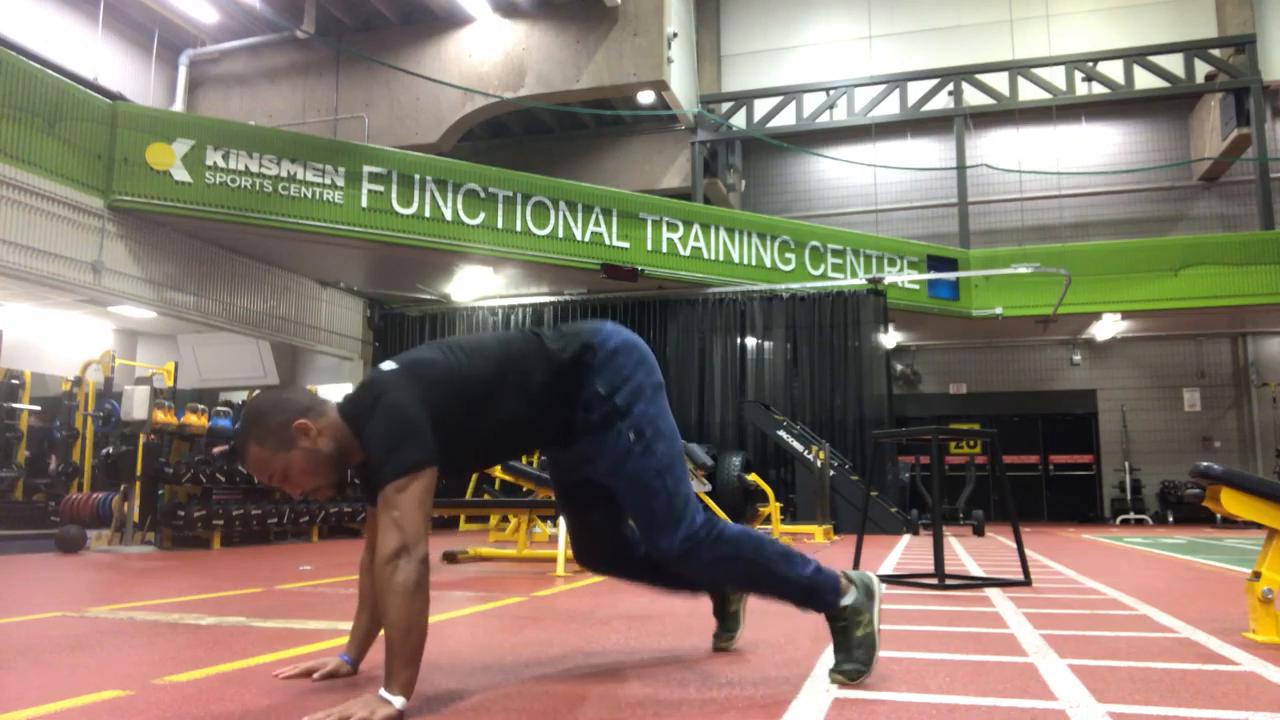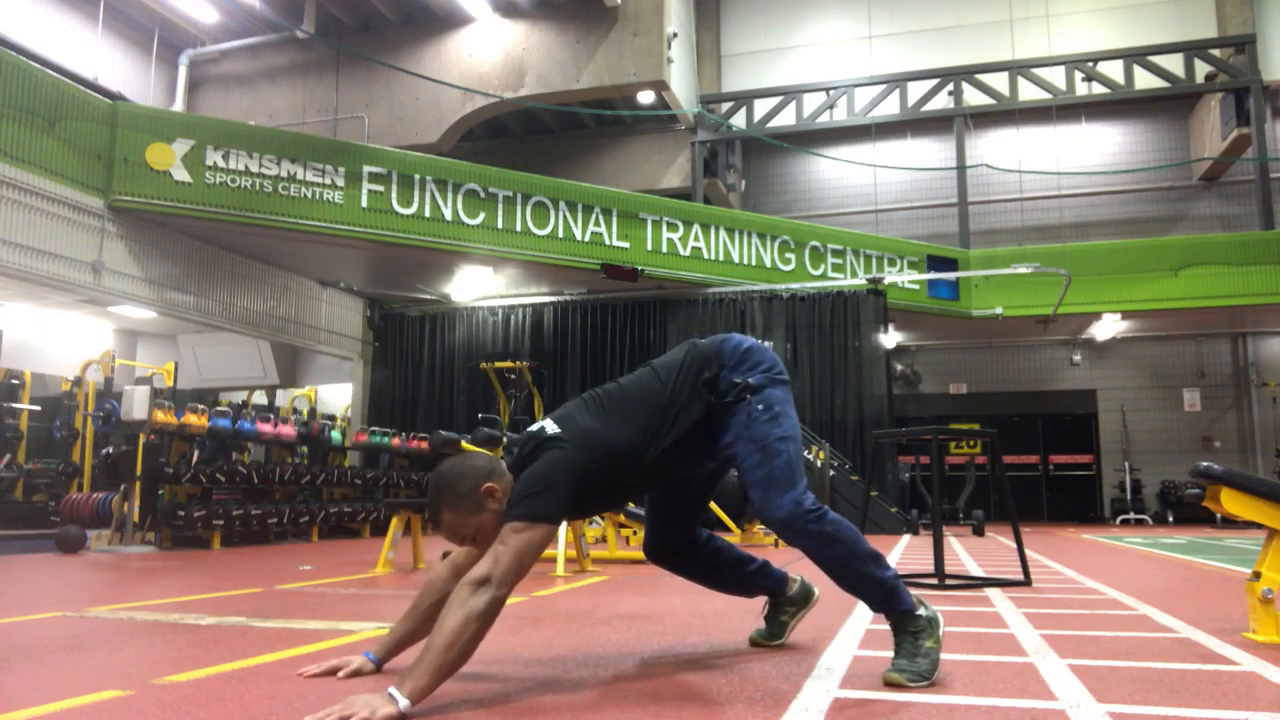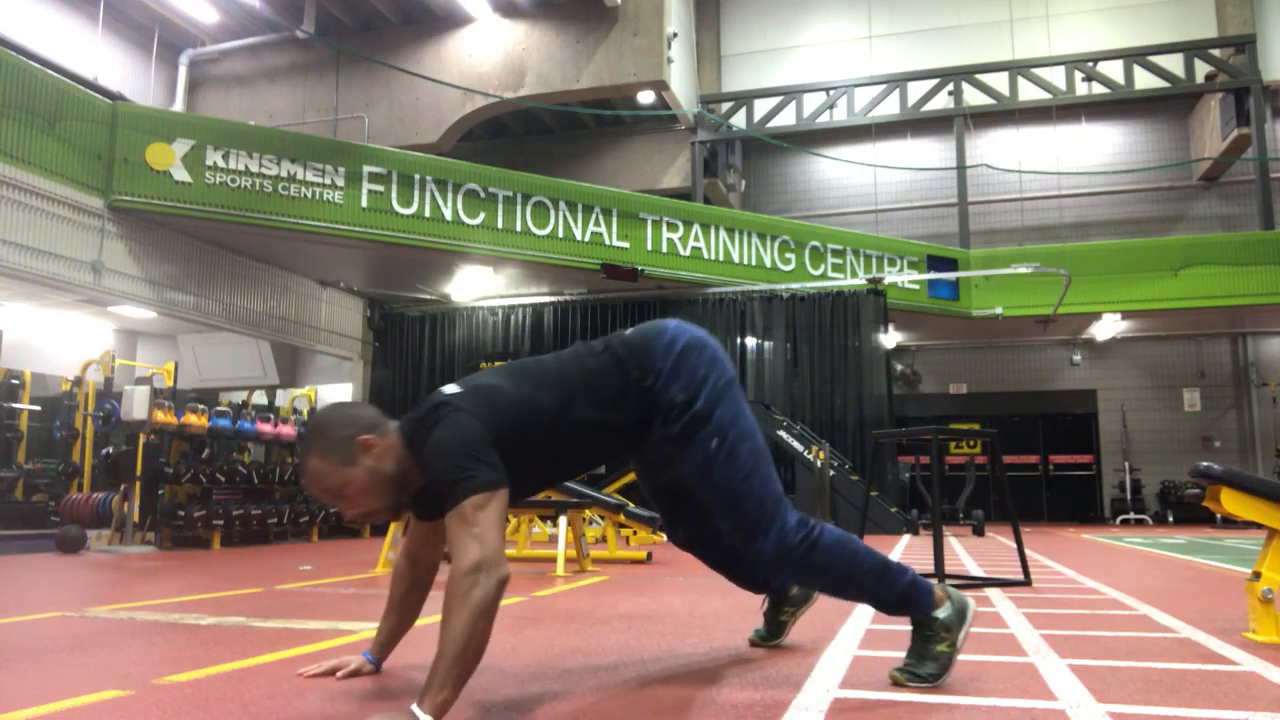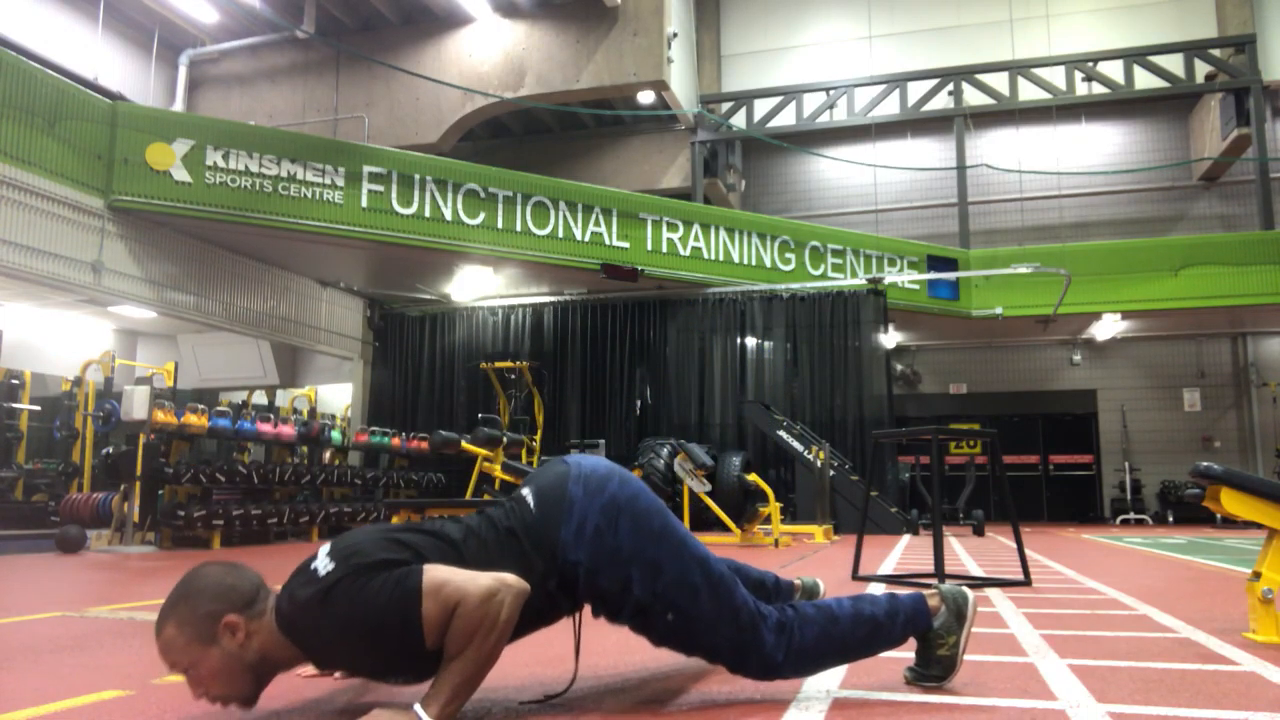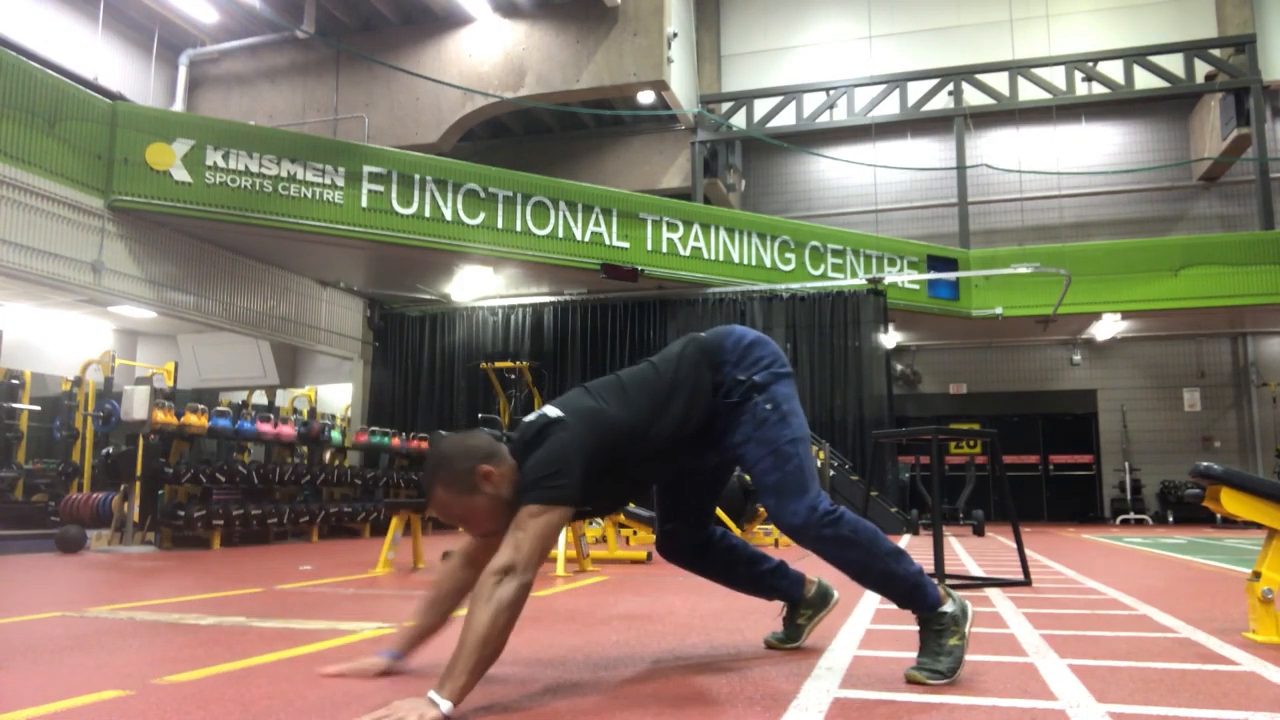
dt=1s
person 1, frame 1
left shoulder: (388, 414)
right shoulder: (370, 439)
left elbow: (405, 557)
right elbow: (378, 552)
right wrist: (352, 656)
left hip: (604, 374)
right hip: (576, 409)
left knee: (679, 536)
right knee: (601, 551)
left ankle: (842, 596)
right ankle: (724, 586)
person 1, frame 2
left shoulder: (549, 472)
right shoulder: (525, 469)
left elbow: (483, 588)
right elbow: (454, 572)
right wrist: (377, 655)
left hip: (738, 380)
right hip: (697, 420)
left knee: (788, 510)
right knee: (668, 545)
left ankle: (912, 619)
right ankle: (785, 592)
person 1, frame 3
left shoulder: (449, 441)
right shoulder: (423, 458)
left elbow: (480, 571)
right elbow: (418, 558)
right wrist: (375, 653)
left hip: (674, 375)
right hip: (660, 399)
left knee: (775, 533)
right knee: (690, 526)
left ankle: (934, 609)
right ankle: (785, 593)
person 1, frame 4
left shoulder: (334, 617)
right shoulder: (314, 598)
left elbow: (499, 592)
left hip: (590, 523)
right hip: (572, 497)
left knee: (763, 646)
right knee: (690, 579)
left ankle: (932, 608)
right ankle: (788, 589)
person 1, frame 5
left shoulder: (555, 456)
right shoulder: (527, 468)
left elbow: (508, 576)
right elbow: (469, 565)
right wrist: (392, 654)
left hip: (739, 373)
right hip: (701, 412)
left knee: (801, 512)
right knee: (682, 541)
left ankle: (941, 610)
right ankle: (804, 595)
